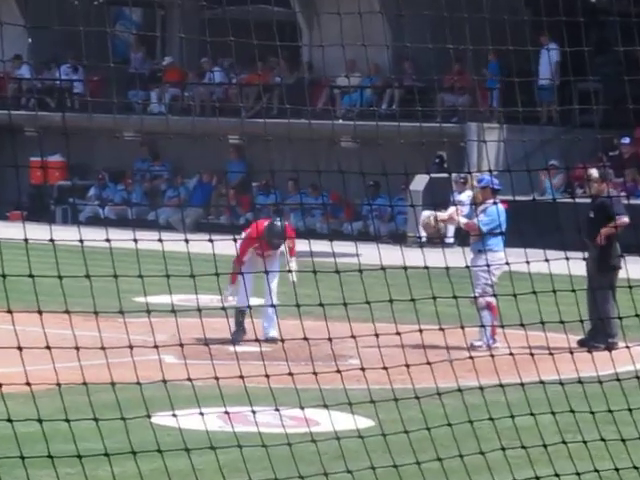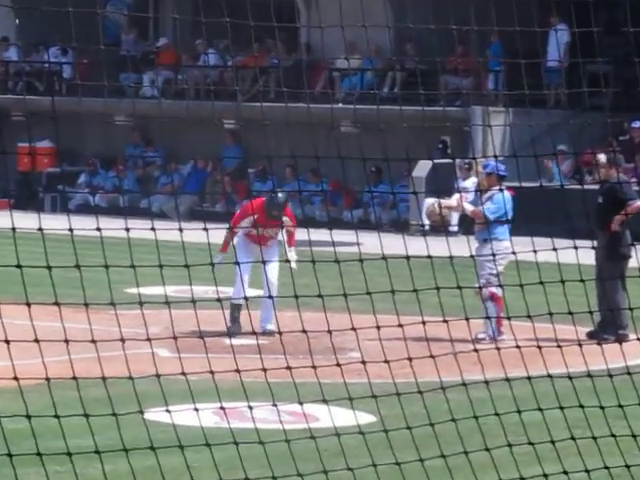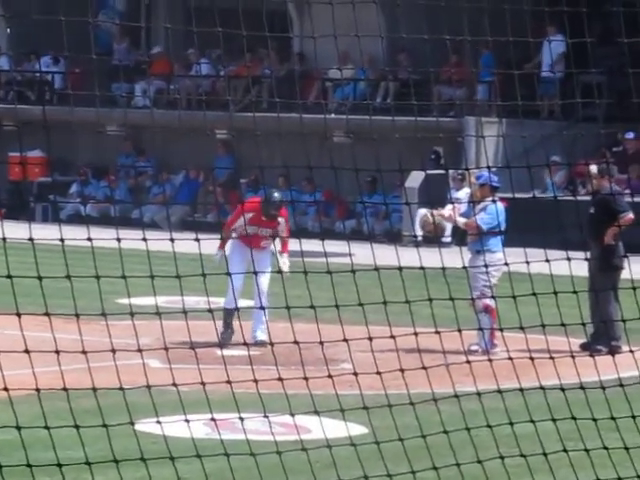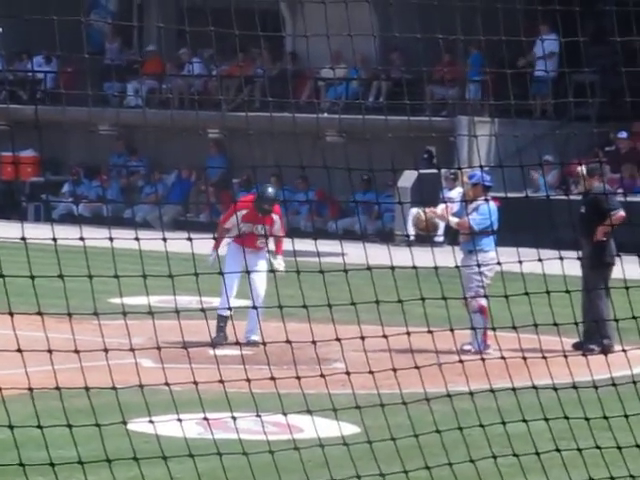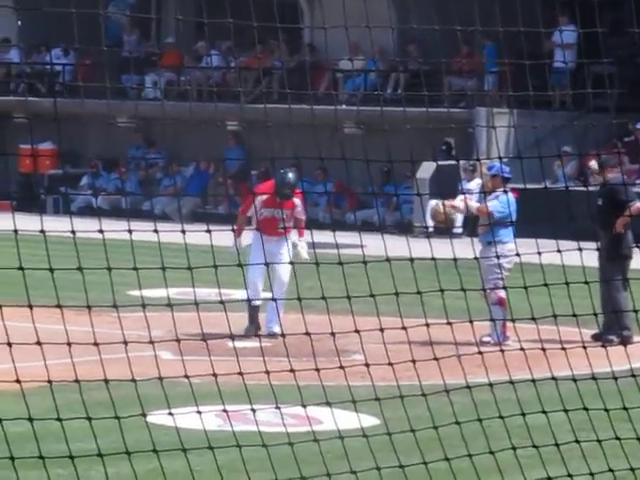
dt=0.2s
person 1, frame 1
left shoulder: (611, 200)
right shoulder: (597, 199)
left elbow: (623, 220)
left wrist: (603, 232)
left hip: (606, 254)
right hip: (594, 252)
left knee: (605, 296)
right knee: (593, 295)
left ankle: (610, 339)
right ankle: (596, 334)
person 1, frame 2
left shoulder: (619, 184)
right shoulder: (607, 183)
left wrist: (619, 218)
left hip: (616, 241)
right hip: (604, 239)
left knee: (615, 286)
right knee: (602, 285)
left ankle: (620, 330)
right ankle: (606, 326)
person 1, frame 3
left shoulder: (611, 194)
right shoulder: (599, 194)
left elbow: (629, 217)
left wrist: (611, 231)
left hip: (608, 252)
right hip: (597, 250)
left knee: (607, 297)
right knee: (595, 296)
left ankle: (613, 342)
right ankle: (599, 338)
person 1, frame 4
left shoulder: (602, 193)
right shoulder: (590, 193)
left elbow: (620, 214)
left wrist: (603, 229)
left hip: (600, 250)
right hip: (589, 248)
left knee: (599, 295)
right knee: (589, 294)
left ankle: (605, 341)
right ankle: (591, 337)
person 1, frame 5
left shoulder: (618, 185)
right shoulder: (608, 184)
left wrist: (621, 221)
left hip: (617, 241)
right hip: (608, 240)
left knee: (617, 286)
right knee: (607, 285)
left ankle: (623, 332)
right ankle: (610, 328)
person 2, frame 1
left shoulder: (495, 209)
right shoulder: (480, 208)
left elbow: (475, 227)
right elbow: (465, 220)
left wrist: (457, 218)
left hip: (490, 257)
right hip: (480, 256)
left knee: (484, 296)
right knee: (482, 296)
left ankle: (489, 339)
right ankle: (488, 337)
person 2, frame 2
left shoulder: (501, 196)
right shoulder: (486, 195)
left elbow: (481, 214)
right elbow: (468, 206)
left wrist: (463, 205)
left hip: (496, 246)
right hip: (486, 245)
left knee: (489, 287)
right knee: (486, 287)
left ankle: (495, 331)
right ankle: (493, 329)
person 2, frame 3
left shoulder: (494, 207)
right shoulder: (477, 205)
left elbow: (473, 225)
right elbow: (461, 217)
left wrist: (456, 218)
right wrist: (444, 214)
left hip: (489, 258)
right hip: (478, 257)
left knee: (483, 298)
right knee: (480, 298)
left ankle: (489, 343)
right ankle: (485, 340)
person 2, frame 4
left shoulder: (487, 207)
right shoulder: (471, 205)
left elbow: (467, 225)
right elbow: (453, 216)
left wrist: (449, 218)
right wrist: (438, 212)
left hip: (482, 257)
right hip: (471, 256)
left knee: (476, 299)
right knee: (472, 298)
left ankle: (481, 344)
right ankle: (478, 340)
person 2, frame 5
left shoulder: (505, 198)
right shoulder: (490, 196)
left elbow: (485, 211)
right elbow: (470, 208)
left wrist: (468, 203)
right wrist: (455, 205)
left hip: (500, 249)
right hip: (489, 248)
left knee: (495, 290)
right knee: (490, 290)
left ankle: (500, 335)
right ankle: (497, 332)
person 3, frame 1
left shoulder: (287, 231)
right shoulder: (253, 234)
left elbow: (291, 243)
right elbow: (239, 260)
left wrist: (292, 262)
right wrist: (232, 284)
left hip: (272, 254)
right hip: (252, 250)
left knee: (271, 289)
right knee: (244, 287)
left ankle: (270, 331)
right ankle: (239, 327)
person 3, frame 2
left shoulder: (286, 214)
right shoulder: (251, 209)
left elbow: (291, 229)
right elbow: (233, 229)
left wrist: (291, 250)
right wrist: (222, 252)
left hip: (270, 246)
right hip: (246, 242)
left knee: (271, 281)
right knee: (241, 279)
left ankle: (267, 324)
right ankle: (234, 321)
person 3, frame 3
left shoulder: (281, 215)
right shoulder: (248, 208)
left elbow: (284, 235)
right elbow: (229, 227)
left wrist: (283, 255)
right wrist: (221, 249)
left hip: (263, 251)
right hip: (241, 246)
left knee: (262, 290)
right knee: (235, 285)
left ankle: (260, 334)
right ankle: (227, 328)
person 3, frame 4
left shoulder: (275, 213)
right shoulder: (241, 206)
left elbow: (279, 235)
right elbow: (223, 226)
left wrist: (278, 255)
right wrist: (216, 249)
left hip: (259, 254)
right hip: (237, 249)
left knee: (258, 293)
right knee: (228, 290)
left ankle: (252, 335)
right ankle: (221, 331)
person 3, frame 5
left shoulder: (296, 197)
right shoulder: (262, 192)
left elbow: (300, 218)
right elbow: (244, 214)
left wrist: (301, 239)
right wrist: (237, 237)
left hip: (283, 241)
right hip: (261, 238)
left knee: (281, 282)
right knee: (254, 280)
left ankle: (273, 325)
right ankle: (253, 322)
